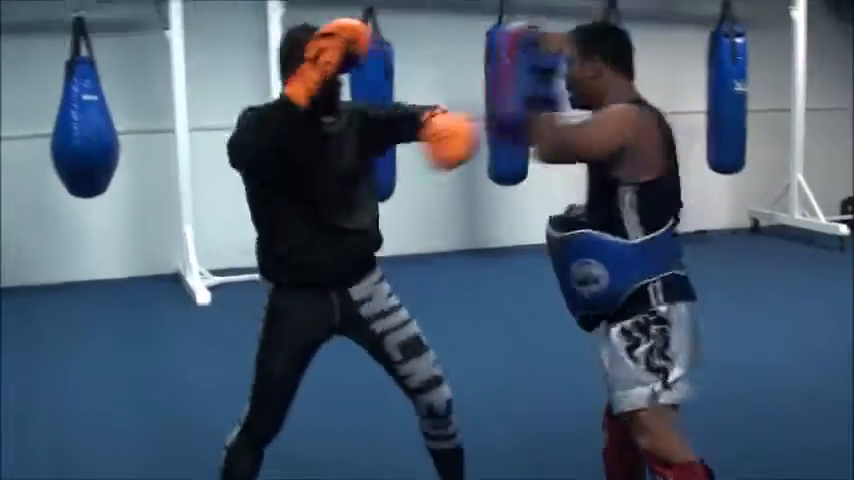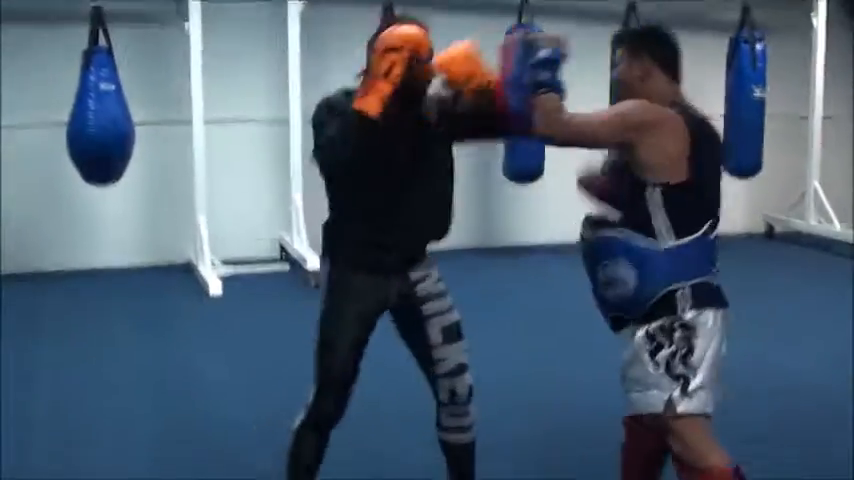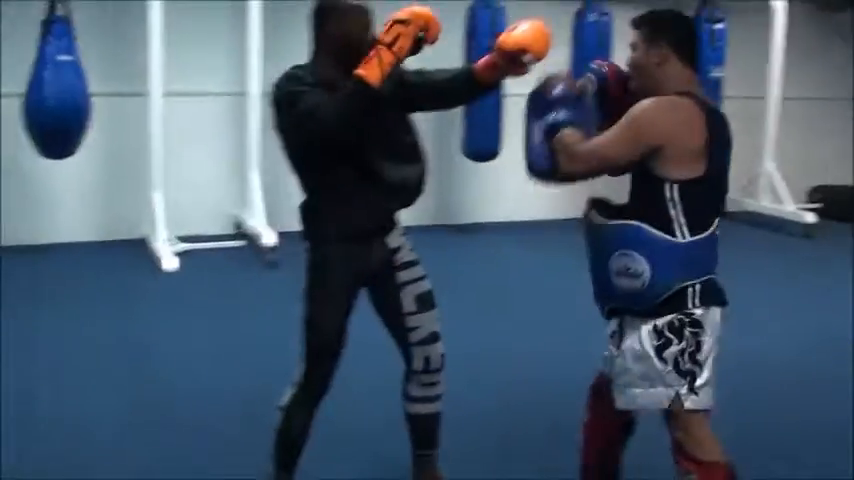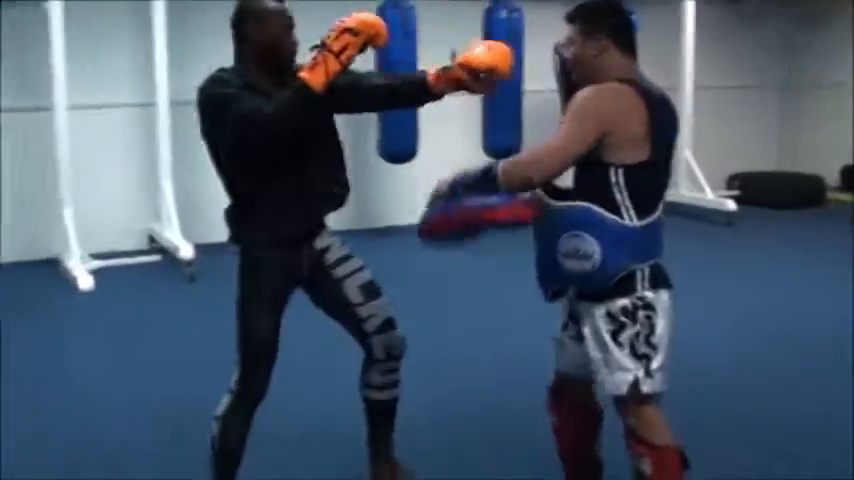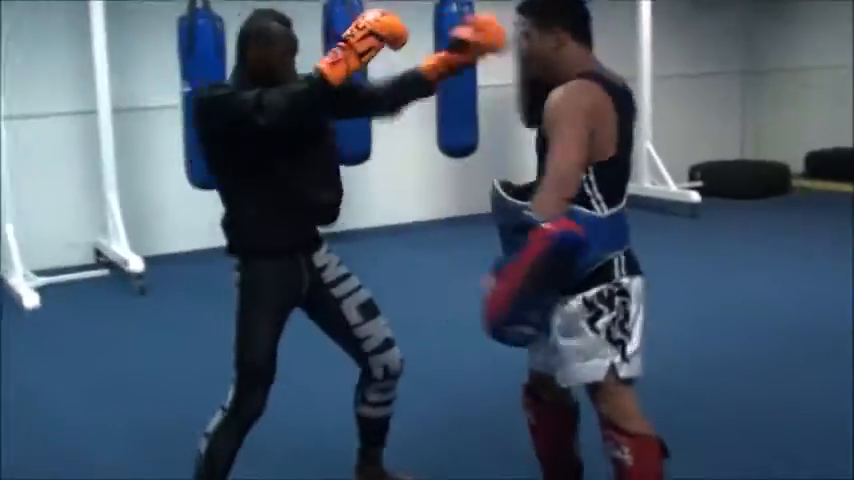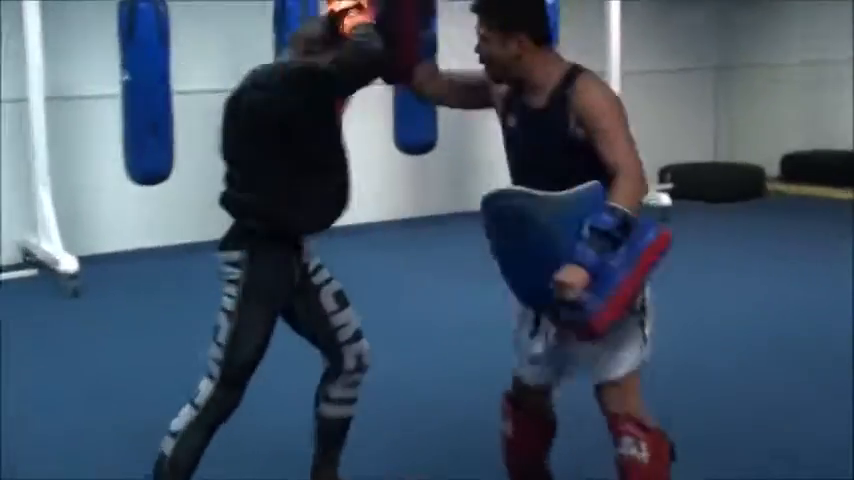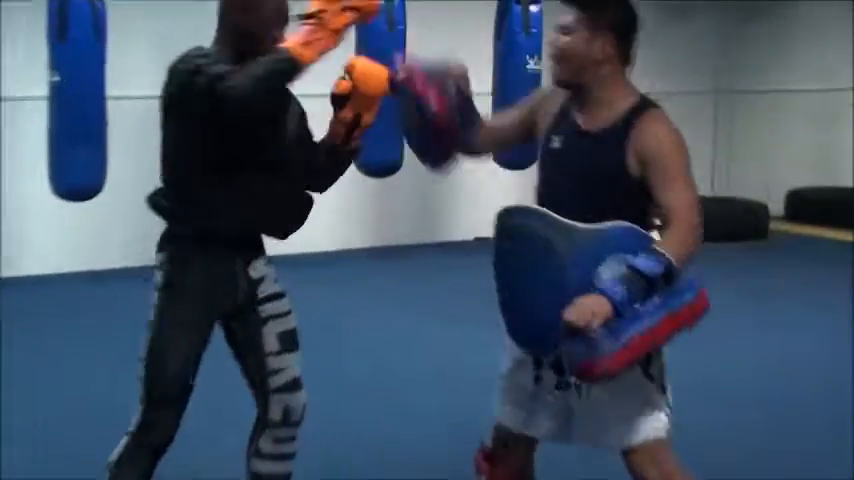
dt=0.2s
person 1, frame 1
left shoulder: (354, 119)
right shoulder: (261, 126)
left elbow: (421, 116)
right elbow: (248, 156)
left wrist: (444, 122)
right wrist: (309, 76)
left hip: (362, 285)
right hip: (297, 297)
left knee: (434, 398)
right knee: (261, 422)
person 1, frame 2
left shoulder: (433, 110)
right shoulder: (337, 111)
left elbow: (503, 120)
right elbow: (336, 161)
left wrist: (483, 88)
right wrist: (379, 86)
left hip: (414, 267)
right hip: (353, 274)
left knee: (455, 387)
right knee: (329, 398)
person 1, frame 3
left shoulder: (382, 79)
right shoulder: (296, 88)
left elbow: (449, 87)
right elbow: (330, 127)
left wrist: (500, 61)
right wrist: (381, 58)
left hip: (385, 237)
right hip: (335, 246)
left knee: (425, 353)
right knee: (317, 373)
person 1, frame 4
left shoulder: (302, 81)
right shoulder: (220, 94)
left elbow: (381, 92)
right elbow: (272, 125)
left wrist: (454, 75)
right wrist: (328, 60)
left hip: (314, 237)
right hip: (265, 251)
left knee: (386, 340)
right knee: (252, 379)
person 1, frame 5
left shoulder: (300, 94)
right shoulder: (217, 106)
left elbow: (378, 99)
right elbow: (279, 113)
left wrist: (452, 56)
right wrist: (345, 56)
left hip: (310, 253)
right hip: (264, 265)
left knee: (383, 360)
right knee: (249, 394)
person 1, frame 6
left shoulder: (288, 92)
right shoulder: (275, 84)
right elbow: (364, 60)
left hip: (289, 251)
right hip: (256, 255)
left knee: (351, 356)
right knee: (224, 389)
person 1, frame 7
left shoulder: (277, 98)
right shoulder: (197, 70)
left elbow: (316, 174)
right elbow: (243, 98)
left wrist: (351, 118)
left hip: (248, 261)
right hip: (192, 261)
left knee: (285, 403)
right knee: (159, 417)
person 2, frame 1
left shoulder: (625, 118)
right shoulder: (626, 120)
left elbow: (553, 145)
right wrist: (586, 216)
left hip: (645, 302)
right hip: (633, 302)
left knee: (649, 429)
right knee: (623, 419)
person 2, frame 2
left shoulder: (646, 118)
right shoulder: (696, 128)
left elbow: (551, 126)
left wrist: (546, 61)
right wrist: (608, 190)
left hip: (674, 307)
right hip: (664, 303)
left knee: (685, 431)
right knee: (643, 419)
person 2, frame 3
left shoulder: (661, 113)
right shoulder: (701, 117)
left elbow: (575, 161)
right elbow: (631, 161)
left wrist: (559, 103)
right wrist: (611, 97)
left hip: (677, 302)
right hip: (650, 295)
left knee: (686, 422)
right knee: (608, 394)
person 2, frame 4
left shoulder: (603, 98)
right shoulder: (653, 102)
left elbow: (542, 164)
left wrist: (469, 184)
right wrist: (574, 80)
left hip: (624, 284)
right hip: (598, 278)
left knee: (637, 407)
right knee: (570, 388)
person 2, frame 5
left shoulder: (572, 99)
right shoulder: (611, 89)
left elbow: (555, 193)
right elbow: (544, 122)
left wrist: (508, 270)
left hip: (596, 274)
right hip: (567, 271)
left knee: (614, 403)
right knee: (543, 386)
person 2, frame 6
left shoulder: (586, 95)
right shoulder: (503, 90)
left elbow: (630, 180)
right elbow: (429, 85)
left hip: (597, 270)
right hip: (547, 274)
left knee: (619, 398)
right knee: (527, 394)
person 2, frame 7
left shoulder: (650, 132)
right shoulder: (550, 108)
left elbow: (685, 233)
right elbow: (480, 136)
left wrist: (612, 298)
left hip: (613, 323)
